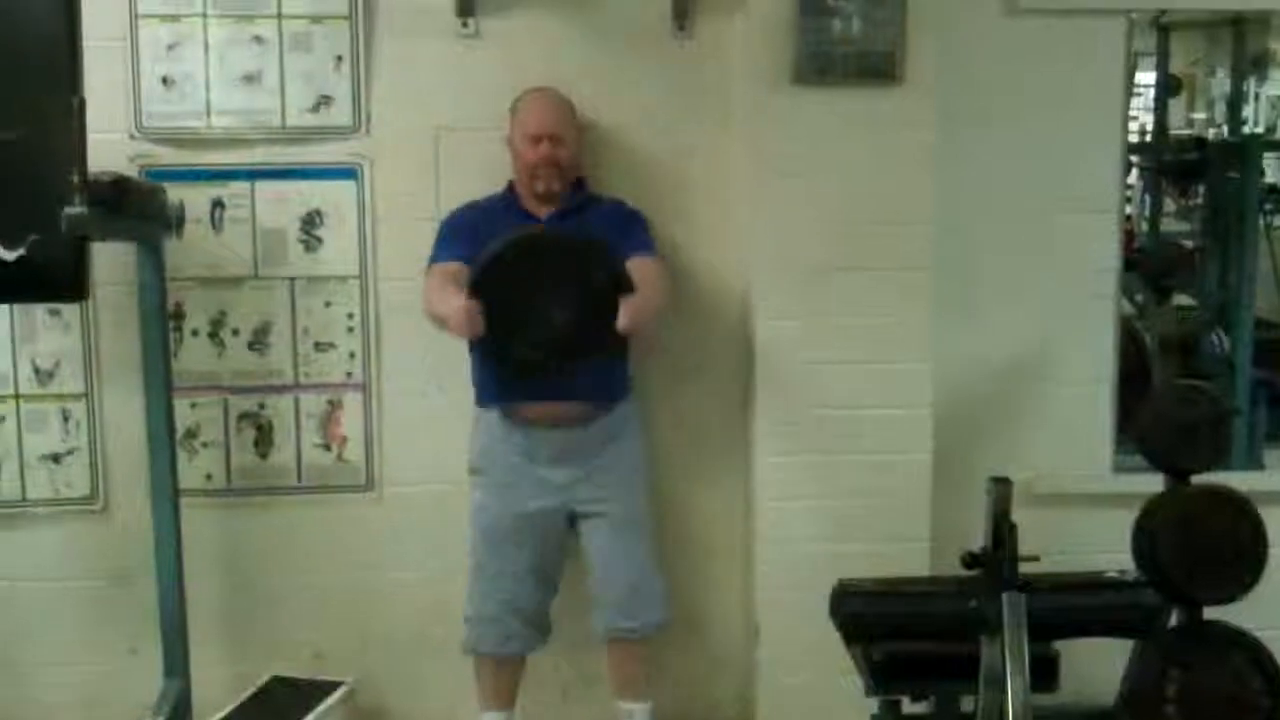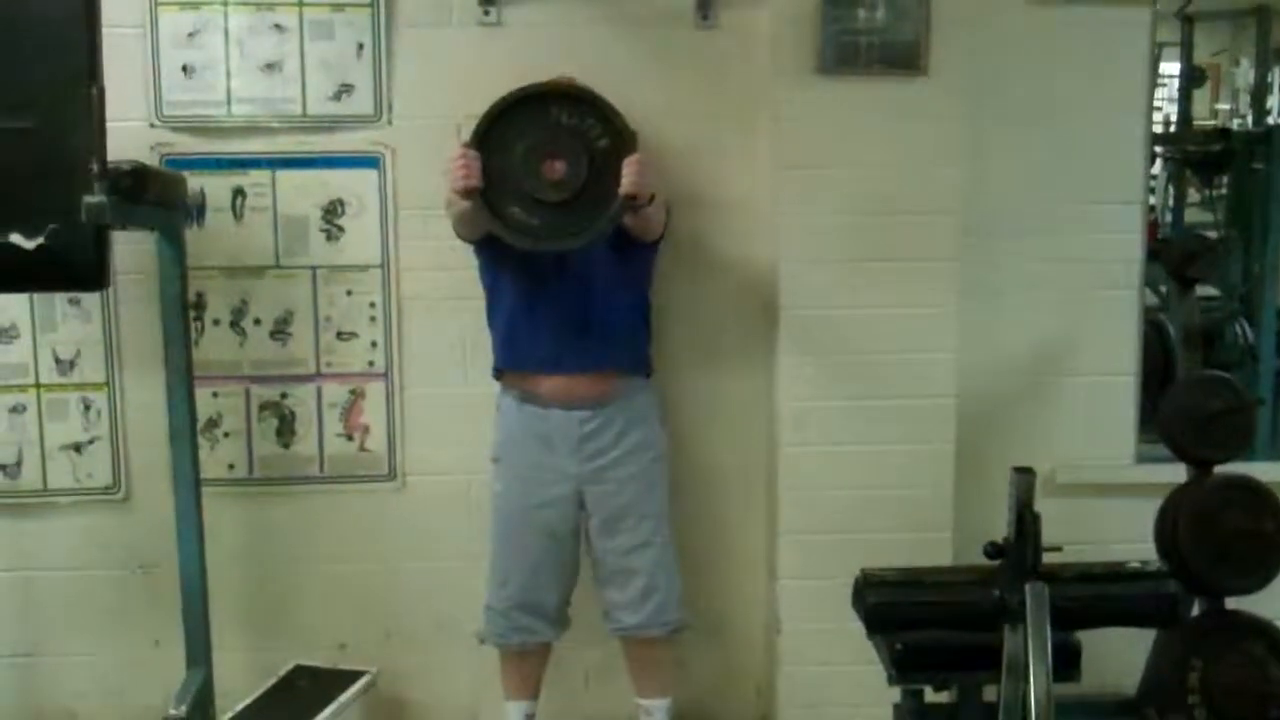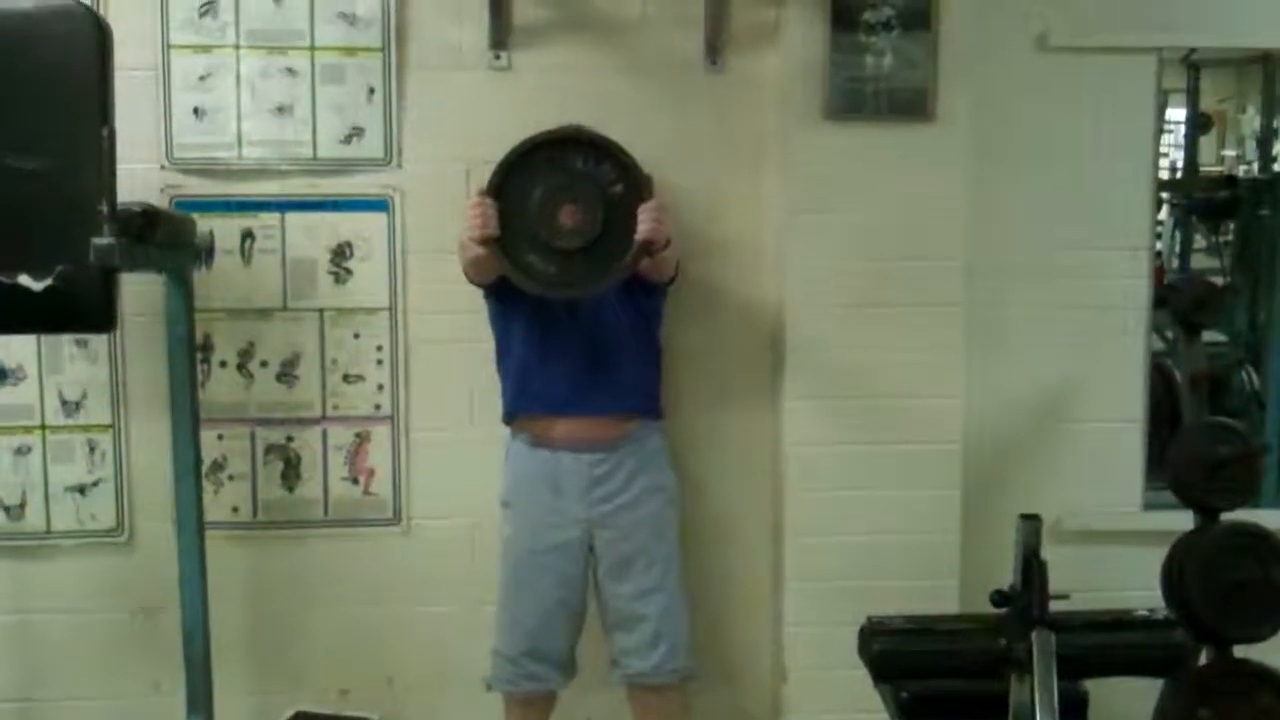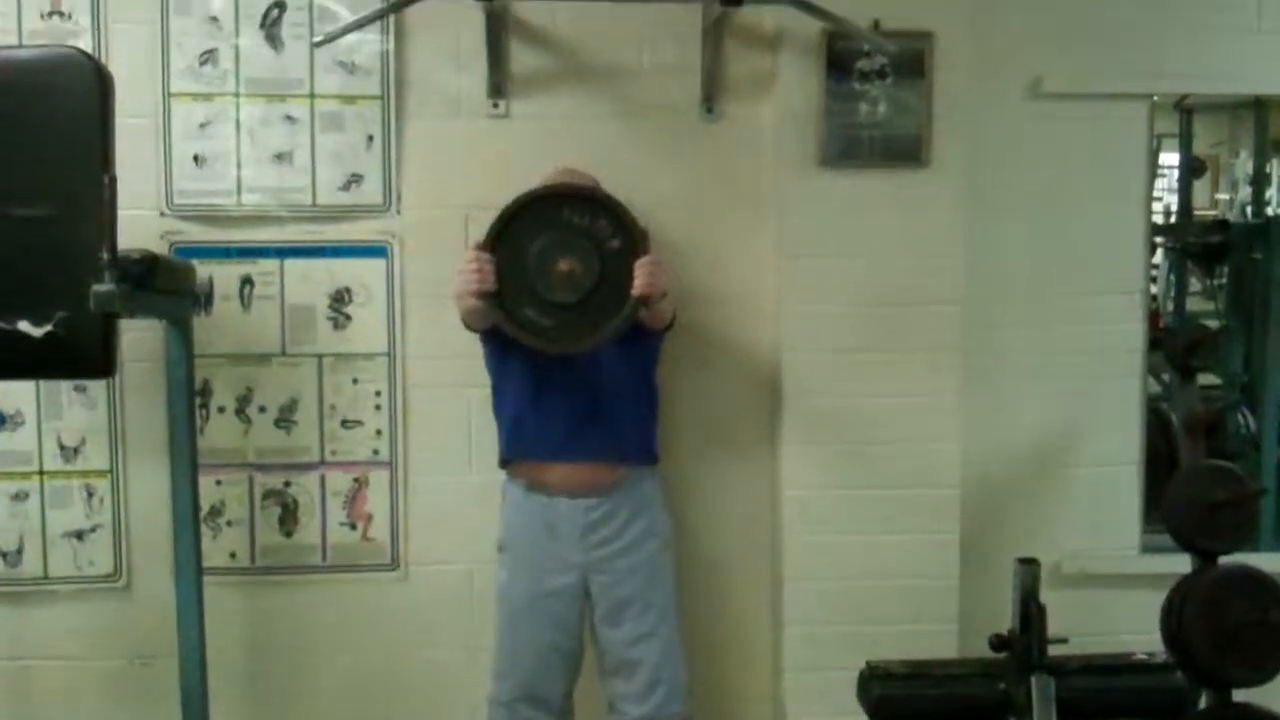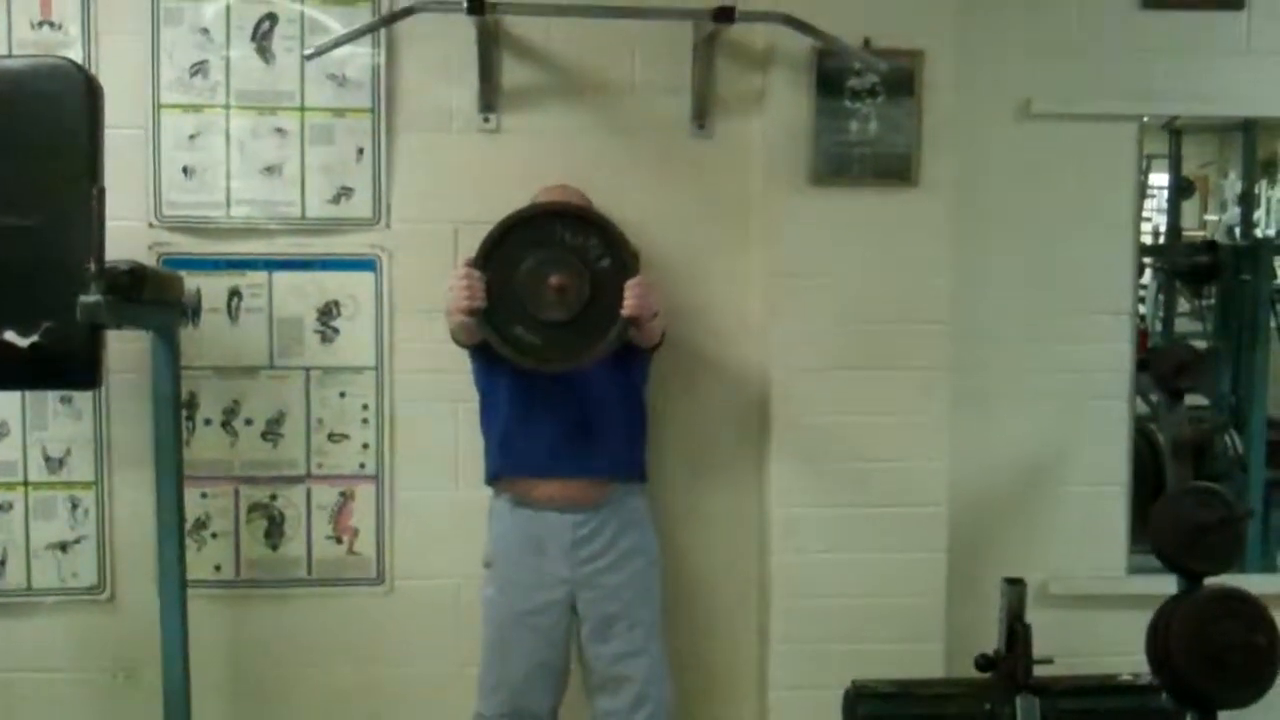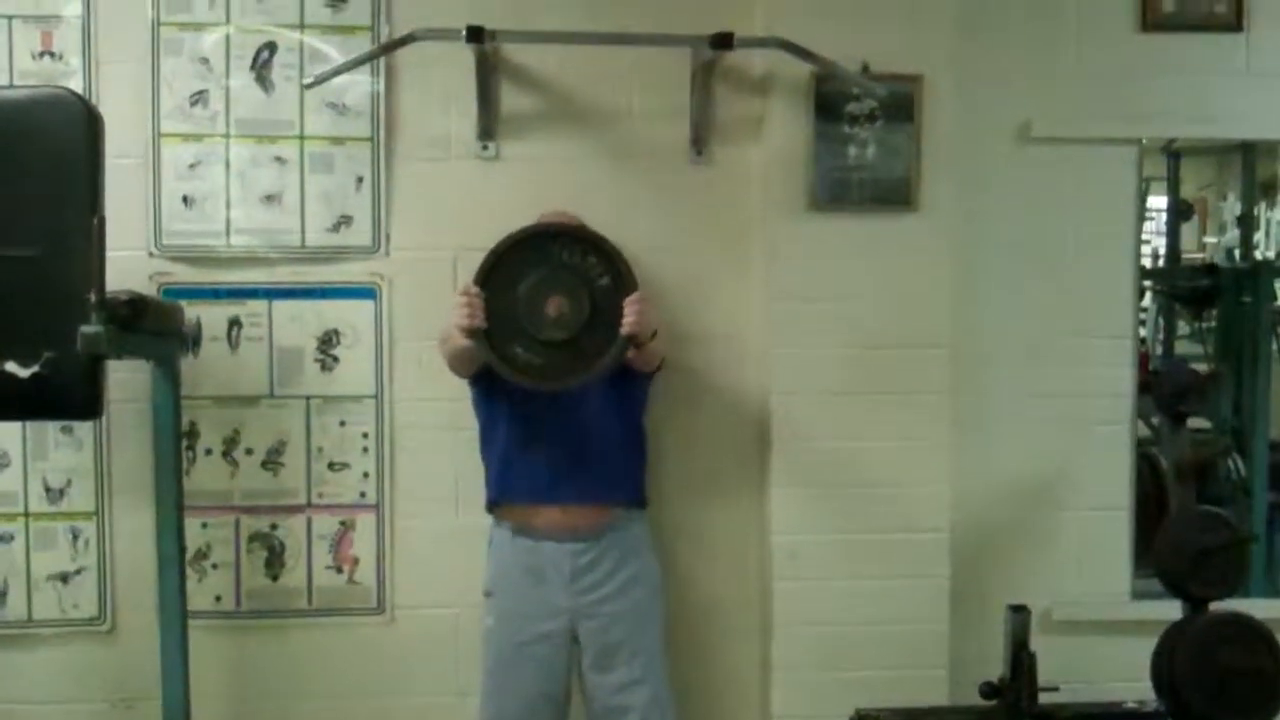
dt=0.7s
person 1, frame 1
left shoulder: (615, 220)
right shoulder: (475, 223)
left elbow: (652, 279)
right elbow: (439, 288)
left wrist: (642, 304)
right wrist: (451, 307)
left hip: (604, 437)
right hip: (511, 441)
left knee: (628, 595)
right knee: (501, 604)
person 1, frame 2
left shoulder: (623, 209)
left elbow: (650, 224)
right elbow: (470, 223)
left wrist: (643, 196)
right wrist: (463, 196)
left hip: (622, 418)
right hip: (530, 422)
left knee: (644, 585)
right knee: (521, 590)
person 1, frame 3
left shoulder: (630, 252)
left elbow: (661, 269)
right elbow: (483, 271)
left wrist: (659, 240)
right wrist: (476, 241)
left hip: (631, 462)
right hip: (540, 466)
left knee: (651, 636)
right knee: (529, 642)
person 1, frame 4
left shoulder: (628, 296)
left elbow: (660, 316)
right elbow: (478, 317)
left wrist: (657, 296)
right wrist: (470, 297)
left hip: (627, 506)
right hip: (535, 510)
person 1, frame 5
left shoulder: (616, 306)
left elbow: (648, 334)
right elbow: (468, 331)
left wrist: (647, 314)
right wrist: (461, 309)
left hip: (615, 522)
right hip: (522, 525)
person 1, frame 6
left shoulder: (615, 335)
left elbow: (649, 358)
right elbow: (462, 361)
left wrist: (646, 336)
right wrist: (460, 335)
left hip: (615, 550)
right hip: (523, 554)
